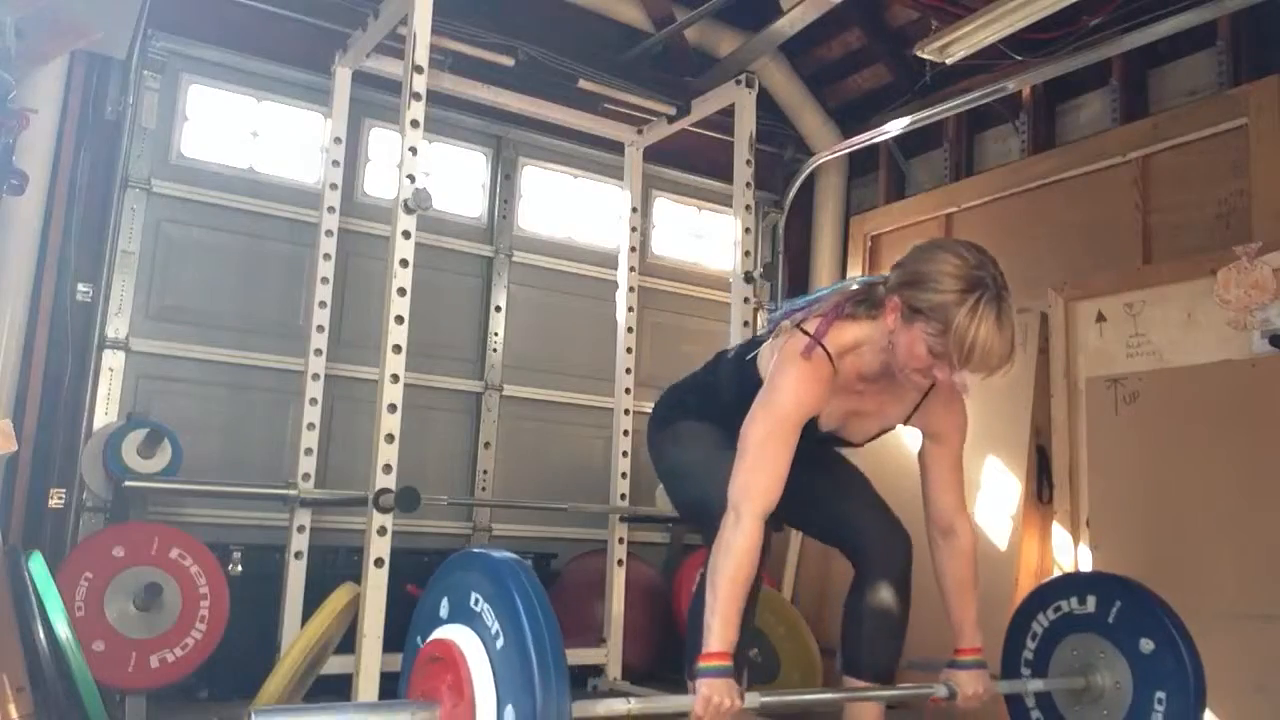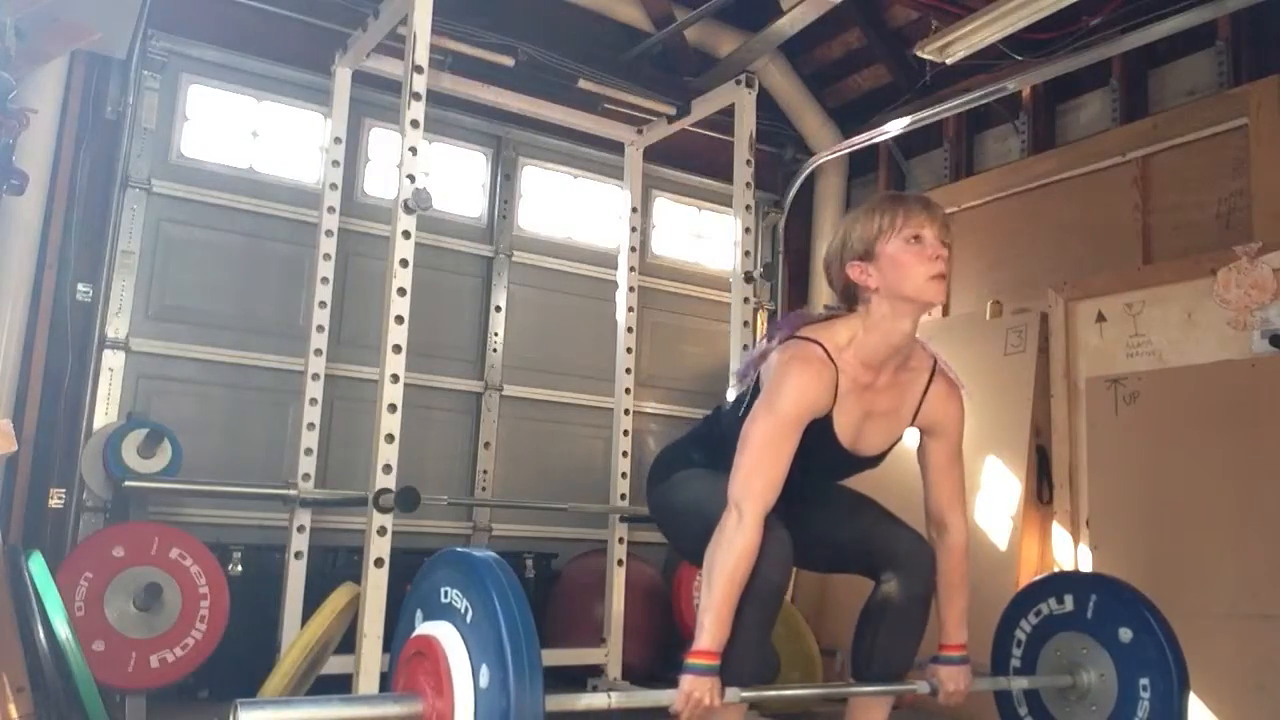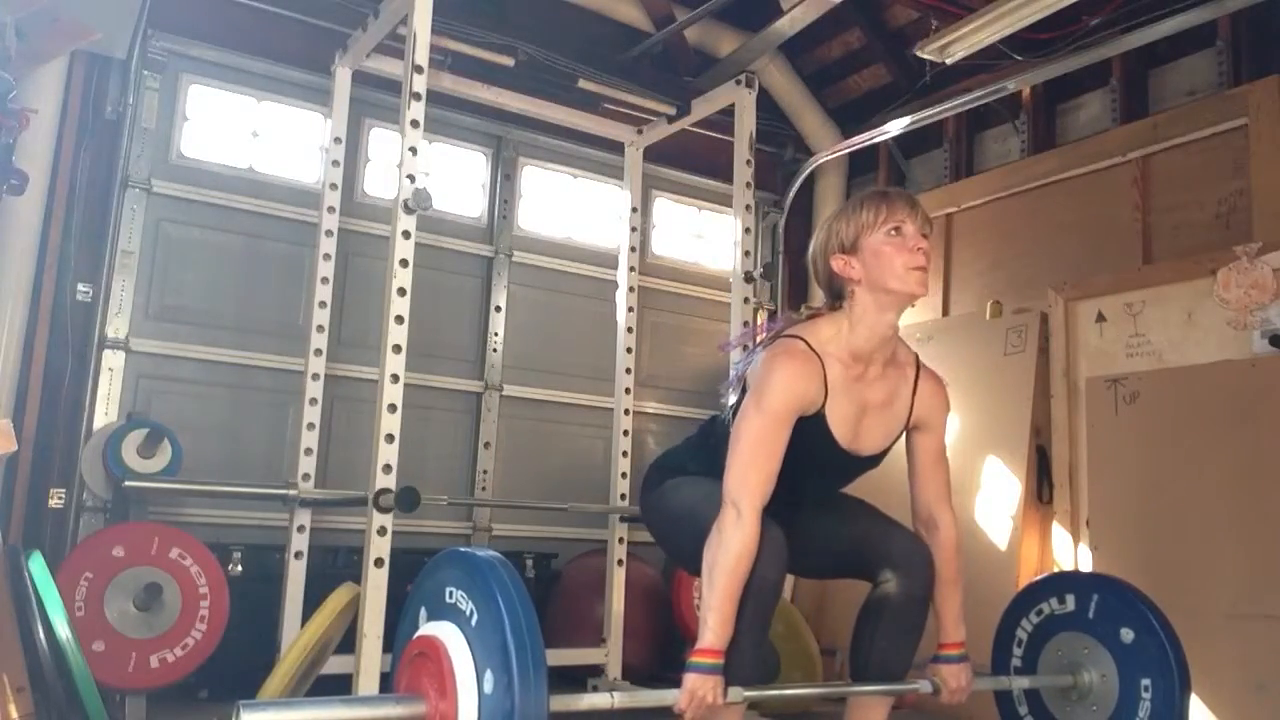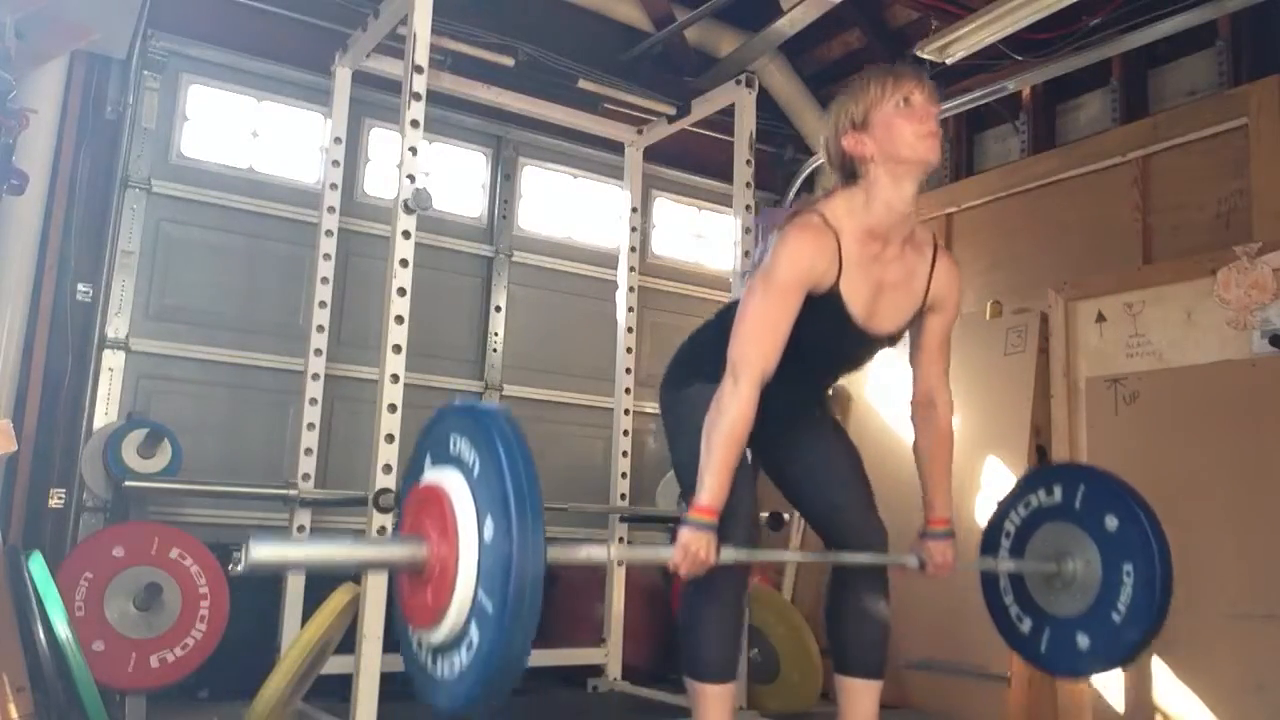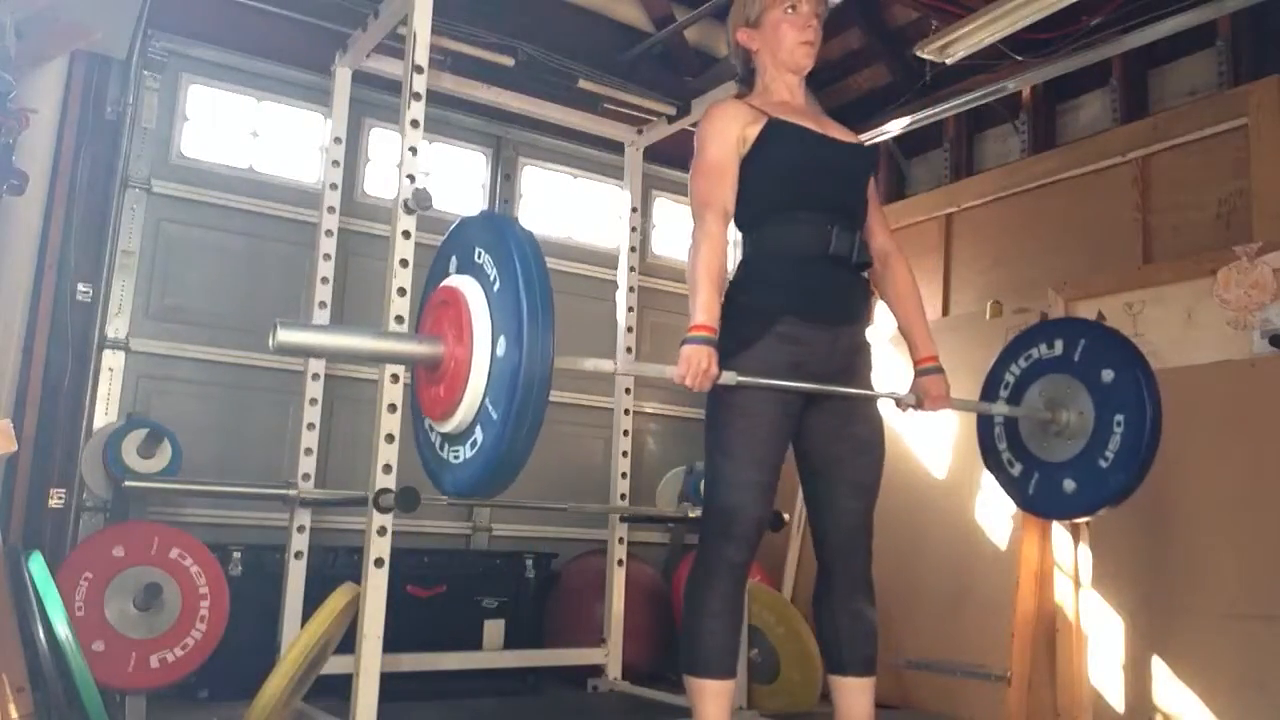
dt=1s
person 1, frame 1
left shoulder: (939, 401)
right shoulder: (811, 360)
left elbow: (950, 526)
right elbow: (746, 512)
left wrist: (968, 654)
right wrist: (714, 664)
left hip: (799, 445)
right hip: (696, 426)
left knee: (886, 549)
right knee: (747, 537)
person 1, frame 2
left shoulder: (937, 393)
right shoulder: (810, 366)
left elbow: (949, 524)
right elbow: (743, 515)
left wrist: (953, 650)
right wrist: (702, 659)
left hip: (797, 493)
right hip: (696, 478)
left knee: (910, 558)
right knee: (766, 550)
person 1, frame 3
left shoulder: (924, 390)
right shoulder: (795, 364)
left elbow: (937, 520)
right elbow: (739, 513)
left wrist: (952, 648)
right wrist: (707, 655)
left hip: (794, 504)
right hip: (689, 489)
left knee: (907, 560)
right knee: (759, 552)
person 1, frame 4
left shoulder: (938, 271)
right shoulder: (813, 241)
left elbow: (932, 403)
right elbow: (742, 383)
left wrist: (939, 525)
right wrist: (702, 514)
left hip: (797, 402)
right hip: (709, 385)
left knee: (864, 544)
right knee: (729, 541)
person 1, frame 5
left shoulder: (848, 139)
right shoulder: (732, 119)
left elbow: (883, 250)
right elbow: (711, 226)
left wrist: (926, 358)
right wrist: (701, 332)
left hip: (843, 349)
right hip: (763, 336)
left knee: (848, 547)
right knee: (733, 535)
